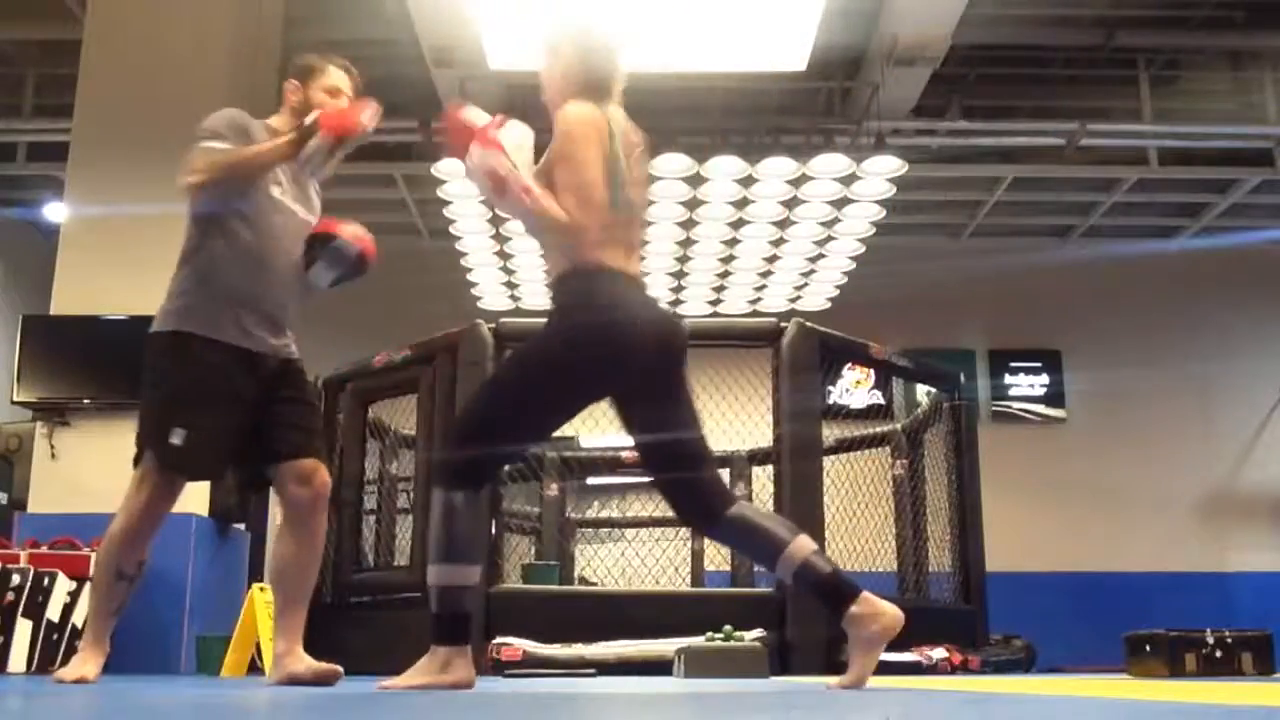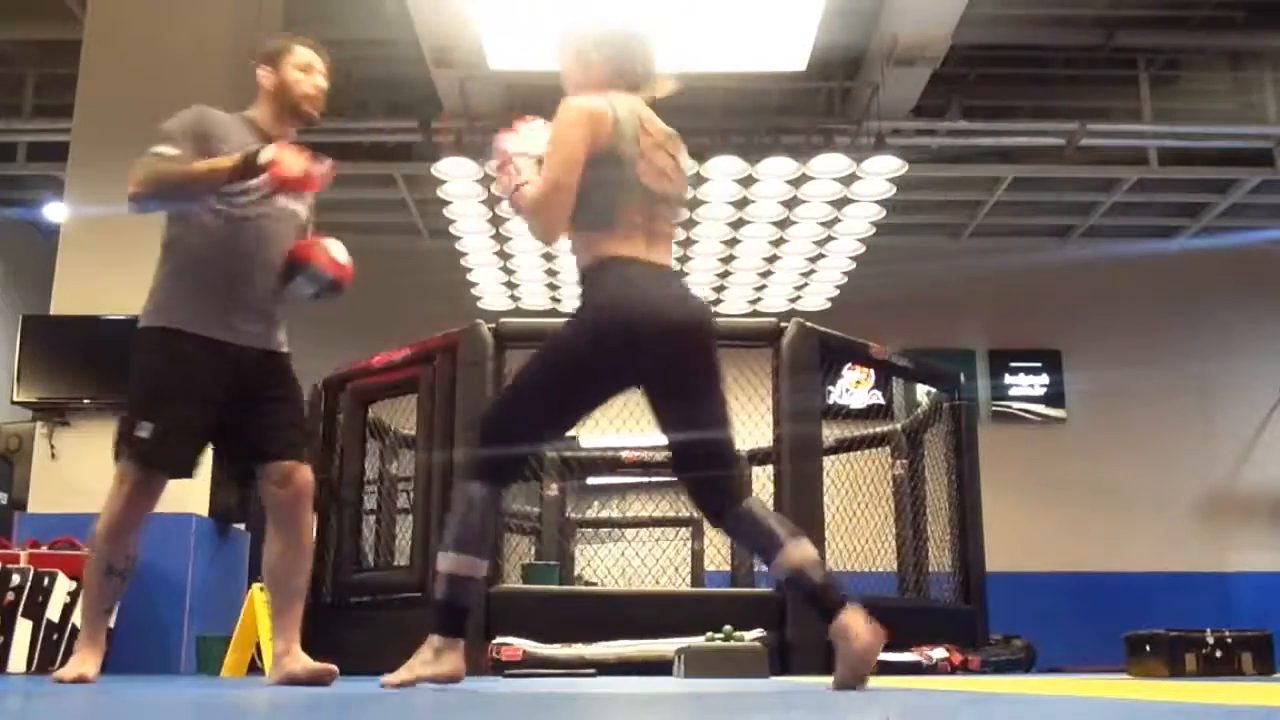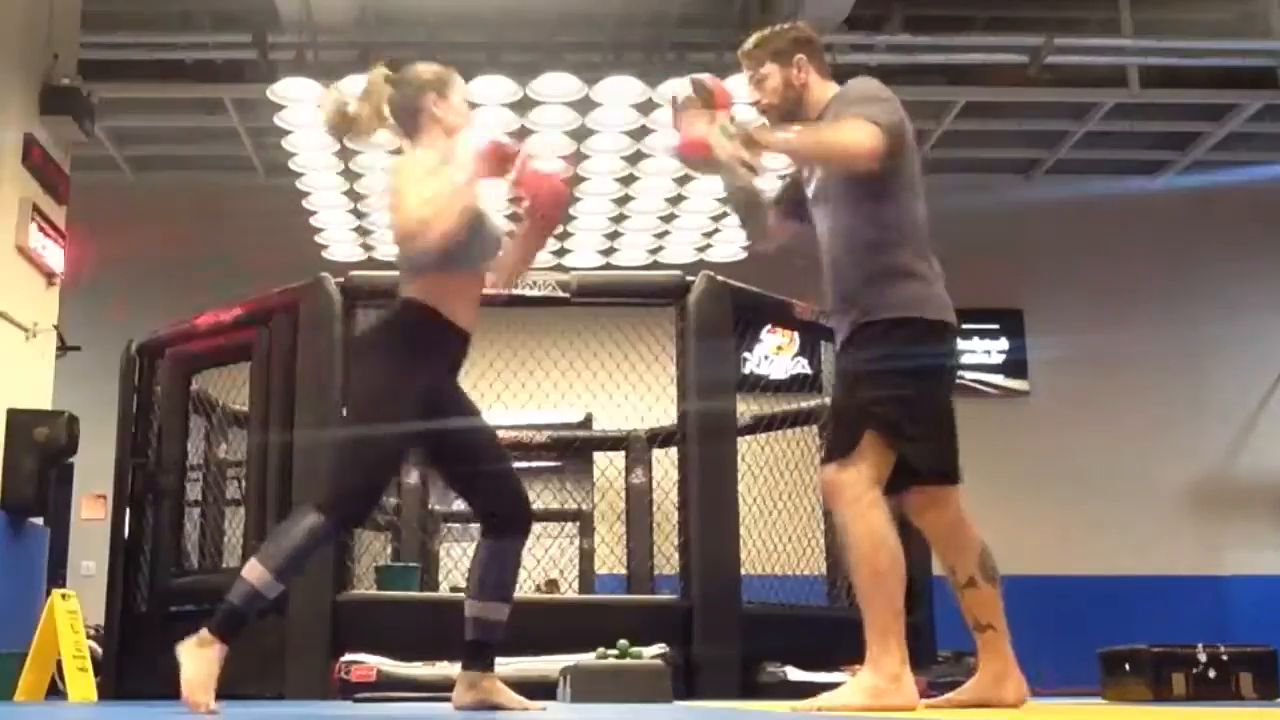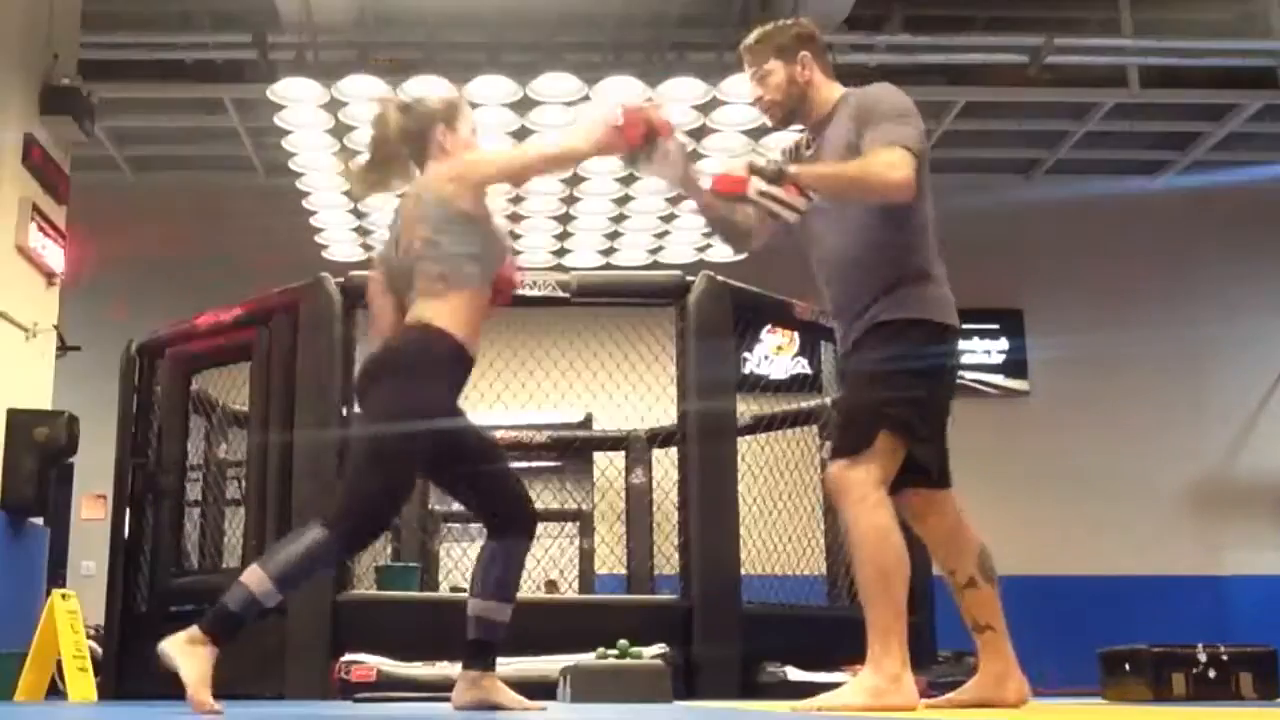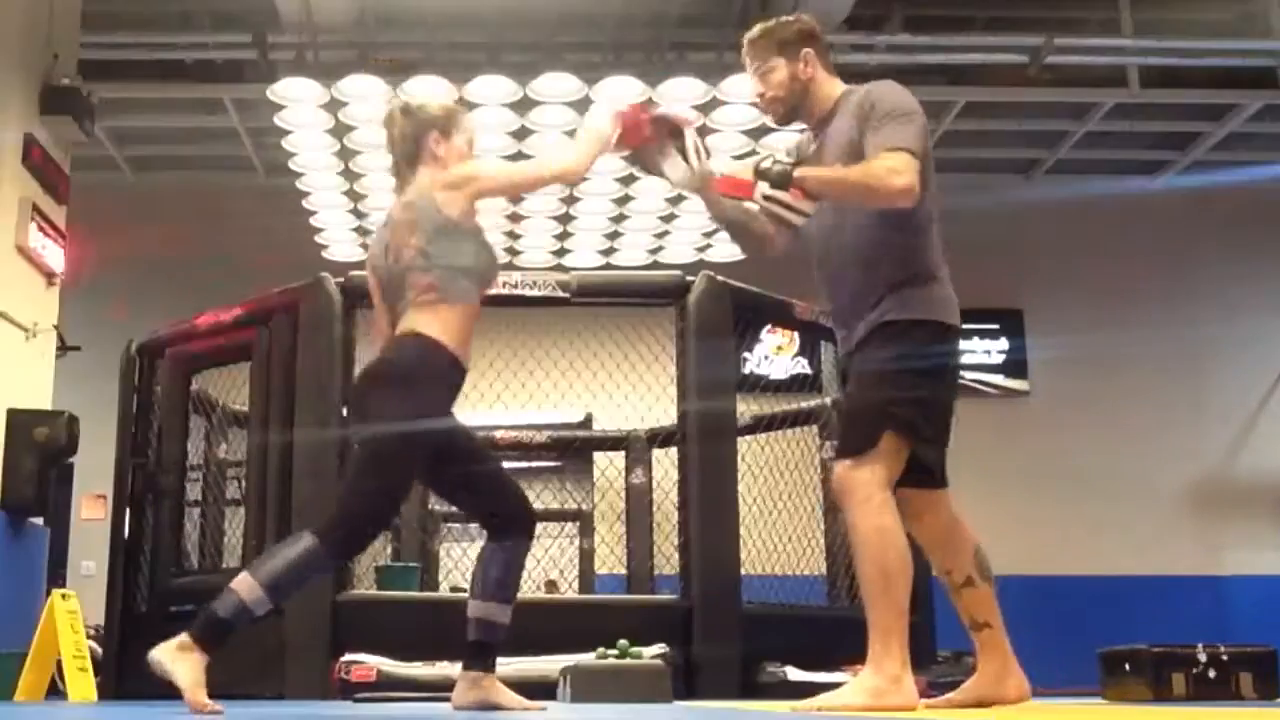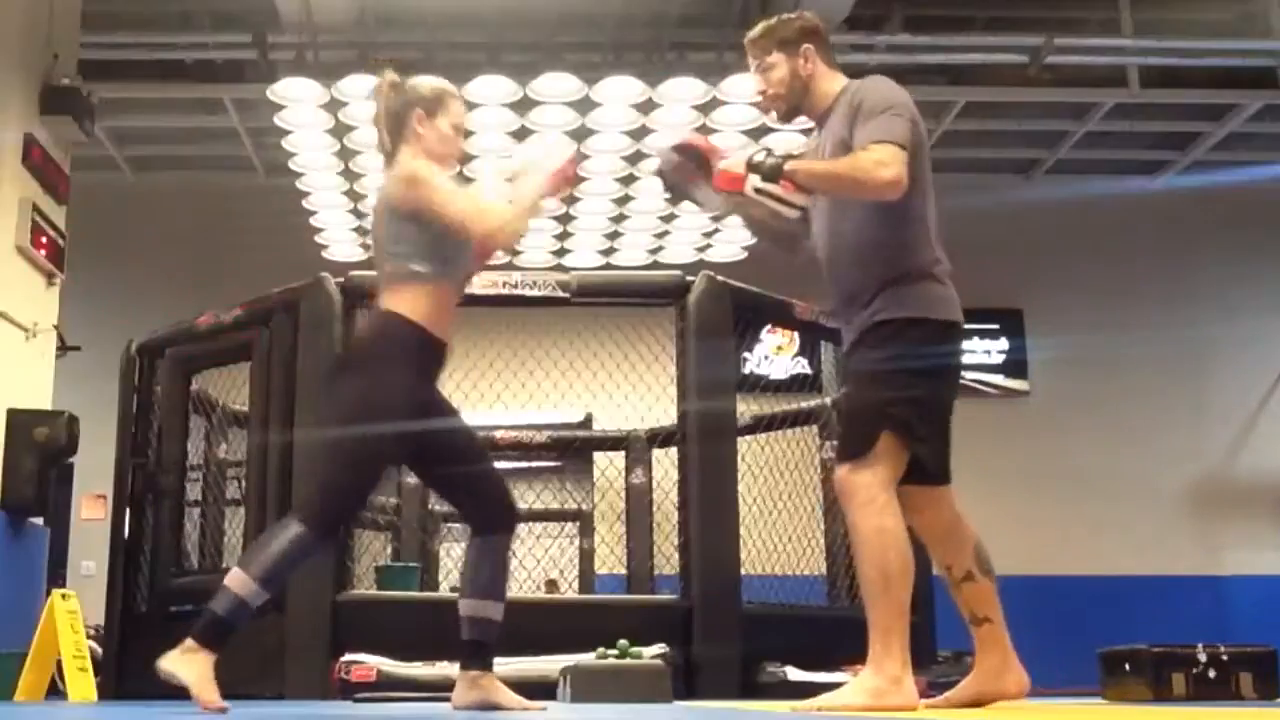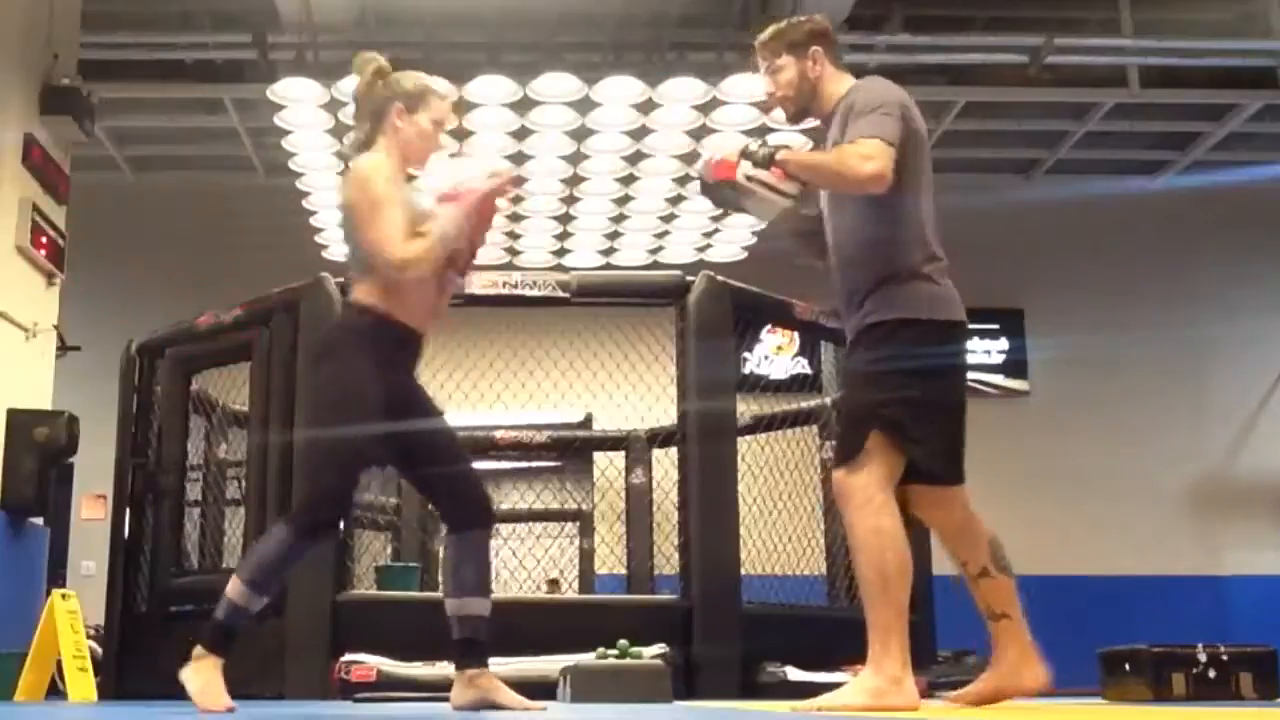
dt=0.1s
person 1, frame 1
left shoulder: (578, 118)
right shoulder: (626, 133)
left elbow: (579, 229)
left hip: (591, 323)
right hip: (646, 327)
left knee: (463, 461)
right knee: (706, 499)
left ankle: (450, 652)
right ankle: (860, 607)
person 1, frame 2
left shoulder: (586, 111)
right shoulder: (665, 136)
left elbow: (547, 221)
left wrist: (519, 178)
right wrist: (538, 164)
left hip: (619, 314)
right hip: (680, 316)
left knee: (493, 456)
right knee: (724, 494)
left ankle: (446, 643)
right ankle: (845, 619)
person 1, frame 3
left shoulder: (863, 99)
right shoulder: (813, 155)
left elbow: (855, 147)
right elbow: (768, 228)
left wrist: (756, 139)
right wrist: (729, 157)
left hip: (897, 319)
right hip: (883, 329)
left knee: (849, 478)
right knee: (933, 502)
left ankle: (886, 673)
right ankle: (999, 670)
person 1, frame 4
left shoulder: (878, 103)
right shoulder: (806, 150)
left elbow: (896, 177)
right elbow: (744, 234)
left wrist: (786, 175)
right wrist: (688, 179)
left hip: (905, 323)
right hip: (872, 337)
left knee: (855, 478)
right knee: (928, 504)
left ankle: (887, 674)
right ankle: (999, 669)
person 1, frame 5
left shoulder: (881, 101)
right shoulder: (812, 148)
left elbow: (900, 184)
right elbow: (761, 239)
left wrist: (794, 177)
right wrist: (698, 177)
left hip: (908, 323)
right hip: (872, 338)
left knee: (860, 478)
right knee: (924, 504)
left ankle: (887, 674)
right ankle: (998, 668)
person 1, frame 6
left shoulder: (876, 98)
right shoulder: (828, 129)
left elbow: (887, 176)
right elbow: (798, 236)
left wrist: (784, 166)
right wrist: (730, 192)
left hip: (906, 322)
right hip: (889, 329)
left knee: (862, 480)
right knee: (924, 499)
left ankle: (889, 673)
right ankle: (997, 662)
person 1, frame 7
left shoulder: (874, 97)
right shoulder: (839, 130)
left elbow: (871, 174)
right elbow: (843, 237)
left wrist: (779, 157)
left hip: (907, 322)
right hip: (894, 328)
left knee: (860, 479)
right knee: (939, 499)
left ankle: (889, 674)
right ankle: (1018, 658)
person 2, frame 1
left shoulder: (307, 182)
right shoulder: (232, 129)
right elbow: (199, 182)
right wrist: (300, 139)
left hip: (272, 354)
right hip: (200, 340)
left knee: (310, 487)
right knee: (156, 490)
left ankle: (289, 651)
right ankle: (93, 644)
person 2, frame 2
left shoulder: (297, 174)
right shoulder: (206, 125)
right elbow: (143, 189)
right wrist: (247, 163)
left hip: (260, 350)
right hip: (186, 337)
left knee: (294, 487)
right knee: (139, 486)
left ankle: (287, 651)
right ankle: (90, 644)
person 2, frame 3
left shoulder: (456, 175)
right shoulder: (417, 167)
left elbow: (494, 275)
right elbow: (423, 238)
left wrist: (536, 223)
right wrist: (469, 163)
left hip: (430, 372)
right hip: (403, 358)
left knee: (508, 511)
right knee: (342, 505)
right ankle: (211, 642)
person 2, frame 4
left shoulder: (403, 218)
right shoulder: (459, 176)
right elbow: (567, 148)
left wrist: (485, 285)
right wrist: (613, 125)
left hip: (418, 379)
right hip: (417, 375)
left knee: (514, 517)
right knee: (353, 520)
right ankle: (200, 640)
person 2, frame 5
left shoulder: (391, 230)
right shoulder: (453, 186)
right elbow: (569, 166)
right wrist: (603, 125)
left hip: (414, 393)
right hip: (412, 384)
left knee: (513, 518)
right knee: (345, 530)
right ankle: (189, 646)
person 2, frame 6
left shoulder: (408, 192)
right shoulder: (417, 174)
right elbow: (500, 228)
left wrist: (468, 255)
right wrist: (544, 177)
left hip: (411, 377)
right hip: (387, 368)
left knee: (493, 512)
right knee: (329, 511)
left ankle: (476, 677)
right ankle: (196, 650)
person 2, frame 7
left shoulder: (398, 195)
right shoulder: (371, 171)
left elbow: (429, 295)
right elbow: (400, 269)
left wrist: (462, 242)
right wrist: (459, 212)
left hip: (392, 372)
right hip: (358, 359)
left knee: (471, 509)
right knee: (316, 514)
left ankle: (472, 676)
right ankle: (207, 655)
